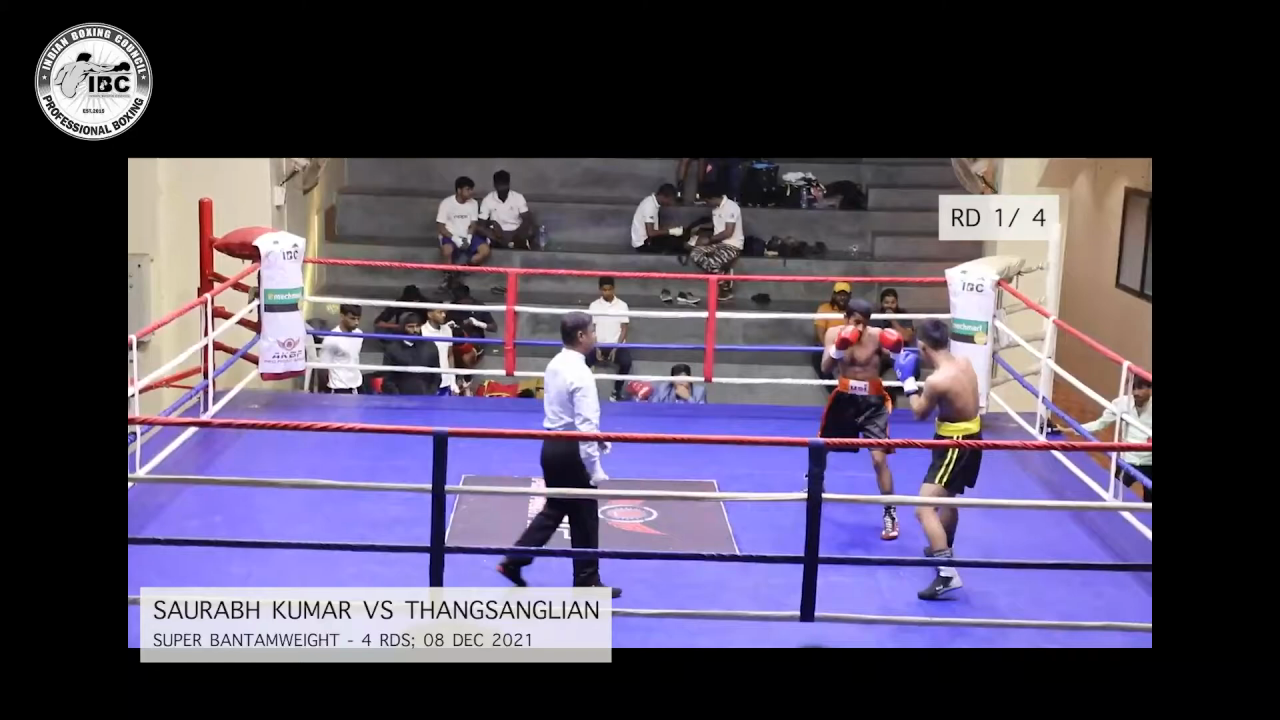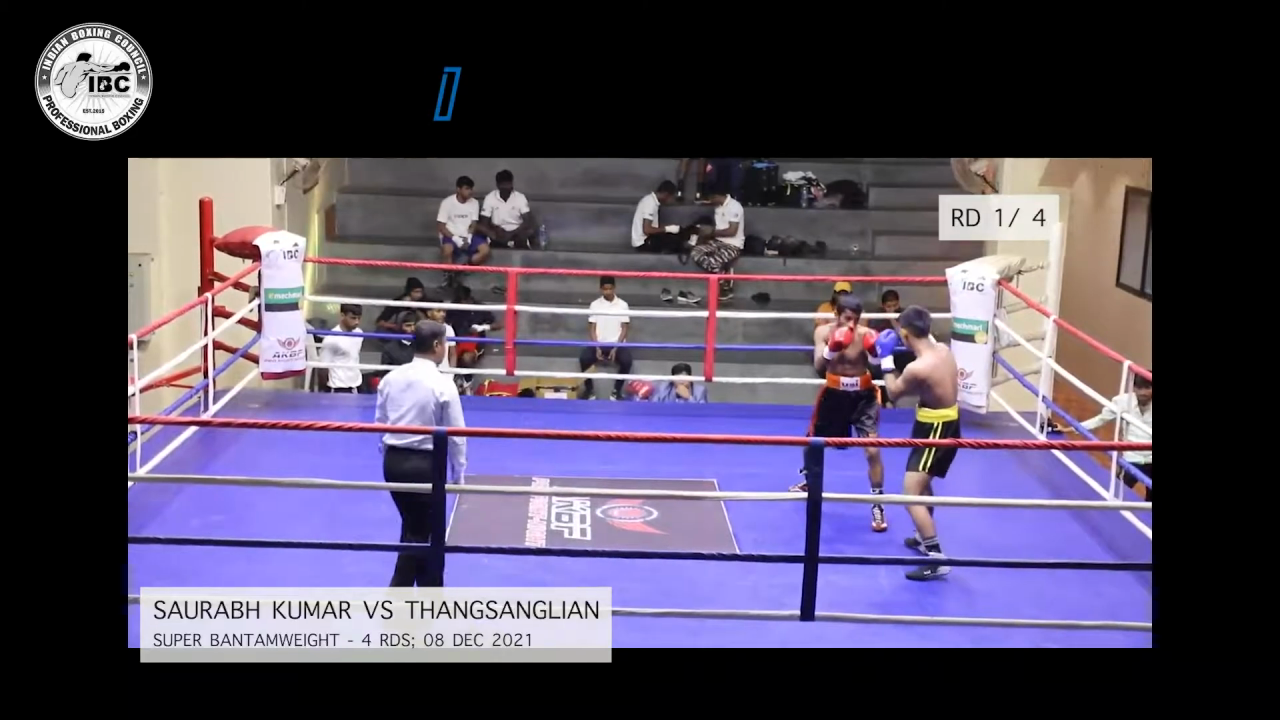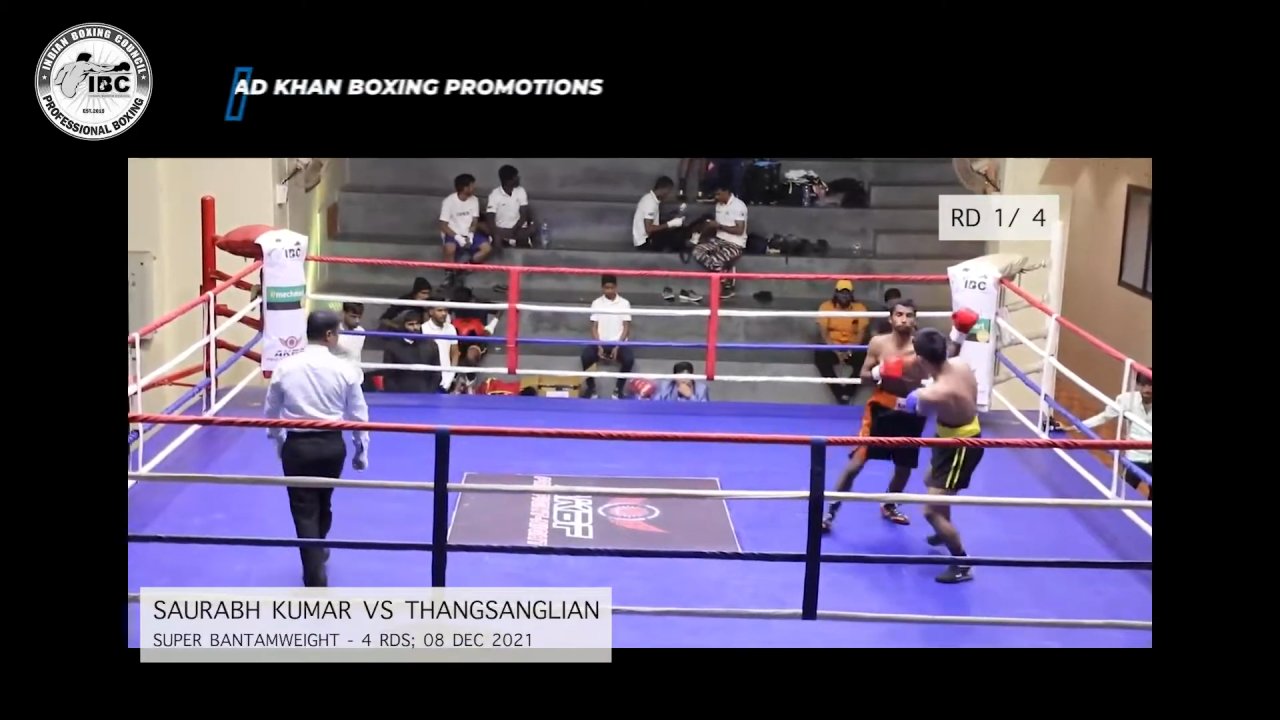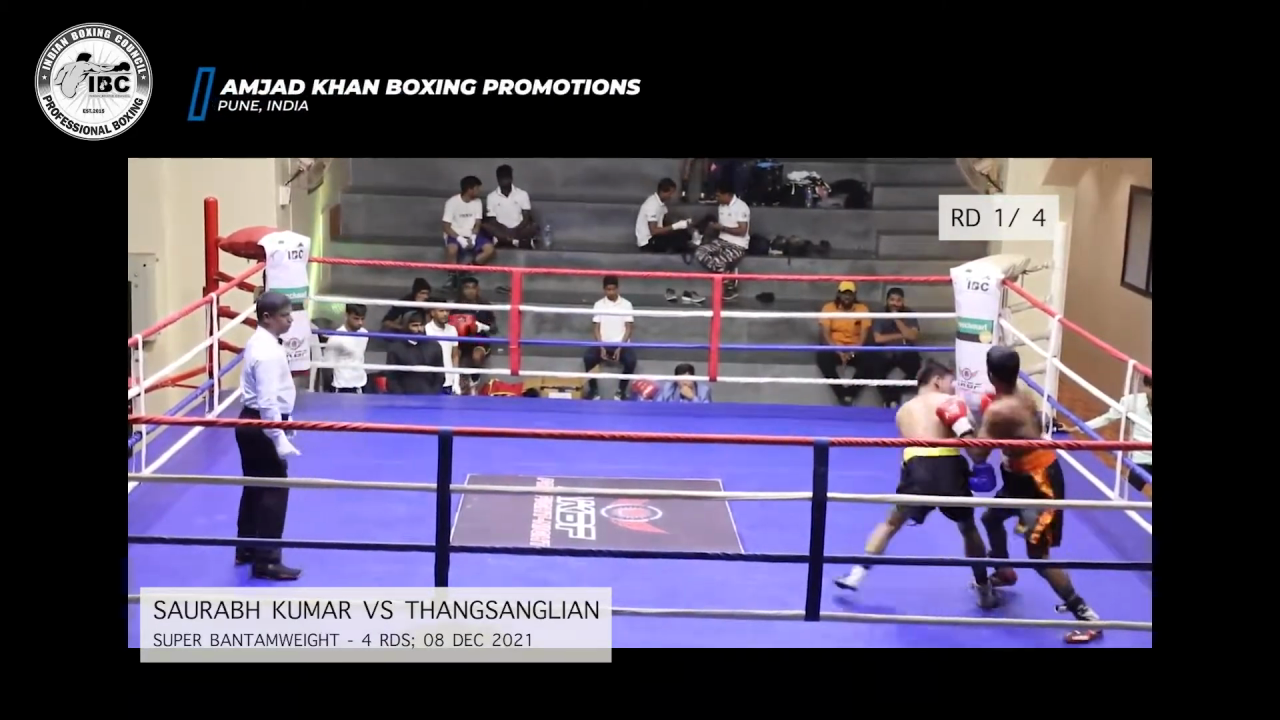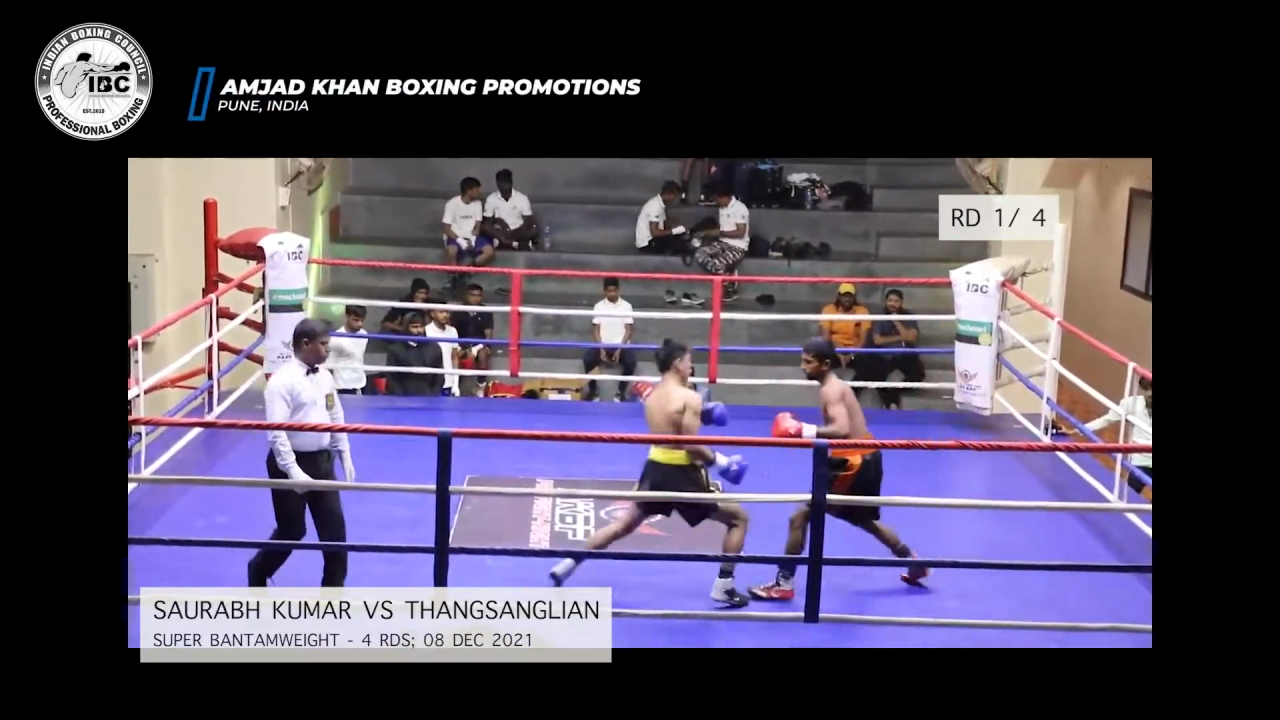
dt=1s
person 1, frame 1
left shoulder: (556, 365)
right shoulder: (580, 374)
right elbow: (585, 425)
left wrist: (597, 437)
right wrist: (595, 468)
left hip: (552, 446)
right hip: (570, 450)
left knee: (554, 509)
right knee: (584, 519)
left ankle: (513, 562)
right ankle: (588, 584)
person 1, frame 2
left shoulder: (391, 378)
right shoulder: (442, 385)
left elbow: (380, 422)
right elbow: (456, 435)
right wrist: (458, 474)
left hip: (393, 460)
right hip: (422, 464)
left knee: (413, 528)
right knee: (417, 534)
left ankle: (429, 582)
person 1, frame 3
left shoulder: (285, 368)
right shoulder: (344, 370)
left elbow: (270, 412)
right elbow: (358, 415)
left wrist: (279, 441)
right wrist: (361, 451)
left hip: (298, 446)
right hip: (332, 445)
left knee: (305, 512)
right knee: (321, 505)
left ankle: (317, 580)
right ankle: (316, 559)
person 1, frame 4
left shoulder: (264, 342)
right shoulder: (267, 351)
right elbow: (267, 401)
left wrist: (285, 420)
right wrist: (280, 439)
left hip: (252, 424)
right hip: (262, 426)
left knee: (255, 488)
right knee: (274, 491)
left ankle: (247, 549)
right ankle: (267, 561)
person 1, frame 5
left shoulder: (324, 377)
right shoulder: (282, 381)
left elbow: (336, 417)
right elbow: (276, 432)
left wrist: (345, 455)
right wrist: (293, 471)
left hip: (321, 460)
right hip: (292, 465)
left knee: (334, 527)
right knee: (291, 530)
left ankle: (334, 587)
right ankle: (257, 575)
person 2, frame 1
left shoulder: (937, 381)
right shoulder: (964, 363)
left elbow: (920, 413)
left wrist: (907, 379)
left hip: (954, 445)
right hip: (970, 439)
left knee: (924, 509)
right knee: (946, 498)
left ankle: (947, 573)
right ankle: (943, 549)
person 2, frame 2
left shoulder: (917, 368)
right shoulder: (944, 350)
left elbow: (894, 392)
left wrist: (886, 357)
right wrist: (929, 337)
left hip: (934, 430)
right hip: (948, 425)
left knee: (911, 495)
right knee: (922, 486)
left ankle: (936, 559)
right ankle: (924, 538)
person 2, frame 3
left shoulder: (935, 394)
right shoulder: (961, 366)
left elbow: (920, 410)
left hip: (959, 448)
right hip: (959, 440)
left knee: (932, 512)
right knee: (932, 483)
left ankle: (962, 565)
right ankle: (947, 535)
person 2, frame 4
left shoulder: (903, 410)
right shoulder: (949, 402)
right elbow: (961, 433)
left hip: (915, 468)
right hip: (947, 467)
left knee: (889, 526)
right knee: (968, 529)
left ankle: (857, 574)
right ankle: (984, 591)
person 2, frame 5
left shoulder: (652, 395)
right shoulder: (689, 399)
right elbow: (694, 446)
left wrist: (702, 413)
right wrist: (719, 462)
left hip: (654, 470)
right hip: (683, 475)
left knee: (625, 525)
right knee: (738, 520)
left ankle: (566, 567)
right ankle: (723, 588)
person 3, frame 1
left shoulder: (877, 336)
right shoulder: (834, 334)
right elbow: (825, 368)
left wrist: (897, 351)
right wrist: (838, 348)
left hip: (873, 400)
right hip: (844, 397)
left knee: (879, 458)
right knee: (818, 447)
left ankle: (890, 514)
right ankle: (816, 487)
person 3, frame 2
left shoulder: (866, 335)
right shoulder: (823, 332)
right elbow: (819, 368)
right wrist: (831, 348)
left hip: (863, 395)
right hip: (834, 393)
left knee: (872, 451)
left ankle: (877, 506)
right ankle: (811, 483)
person 3, frame 3
right shoulder: (879, 343)
right elbow: (864, 376)
right wrist: (878, 374)
left hip: (909, 413)
right hip: (882, 408)
left knee: (904, 467)
right knee: (856, 464)
left ankle: (888, 506)
right ankle: (832, 509)
person 3, frame 4
left shoulder: (999, 410)
right shoulder: (1022, 399)
left elbow: (978, 451)
left hip: (1037, 479)
right hip: (1023, 474)
left knee: (1039, 557)
right knee: (990, 520)
left ankle: (1087, 617)
right ankle: (1004, 574)
person 3, frame 5
left shoulder: (830, 390)
right shoulder: (837, 386)
left elbow: (843, 431)
right elbow: (838, 428)
left wrist: (807, 433)
right wrist: (802, 430)
left hip: (851, 465)
right hip: (867, 460)
left knee: (799, 520)
right knee: (866, 521)
left ankle: (783, 584)
right ankle: (915, 565)
